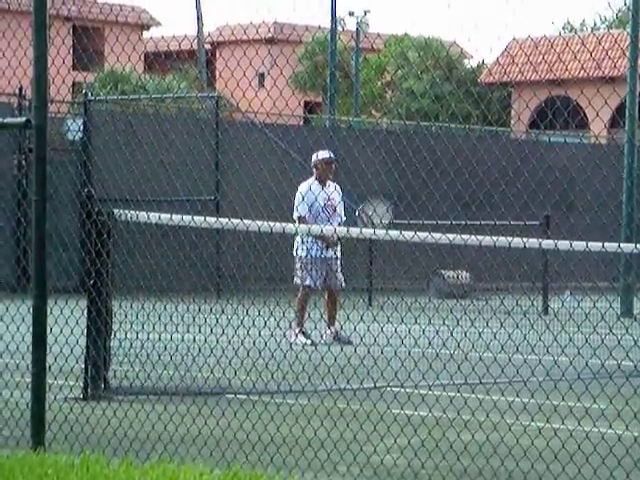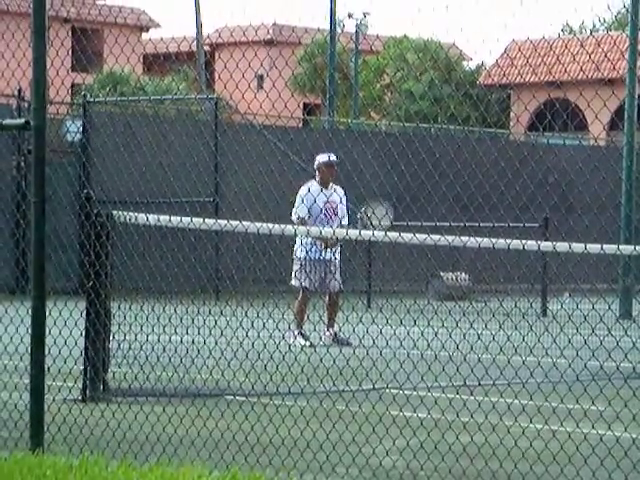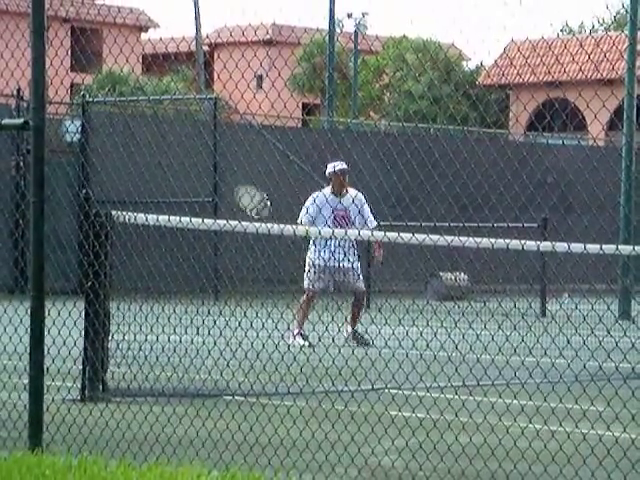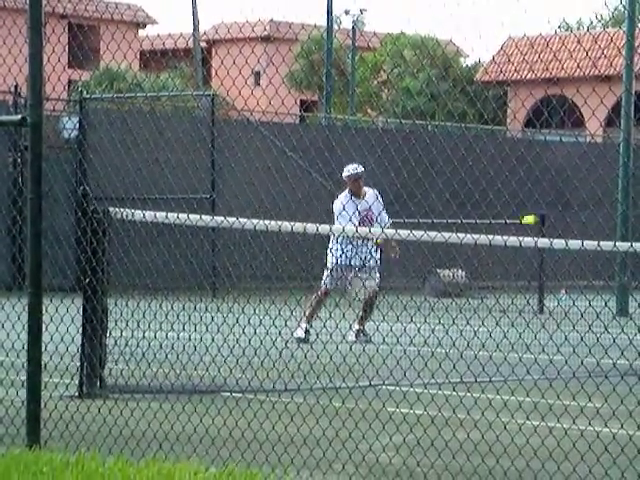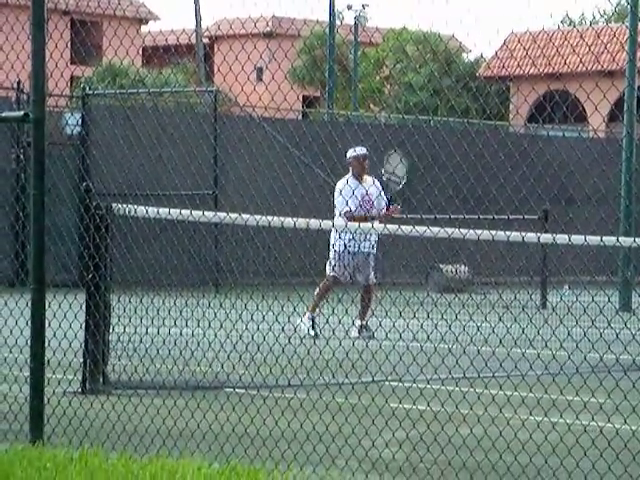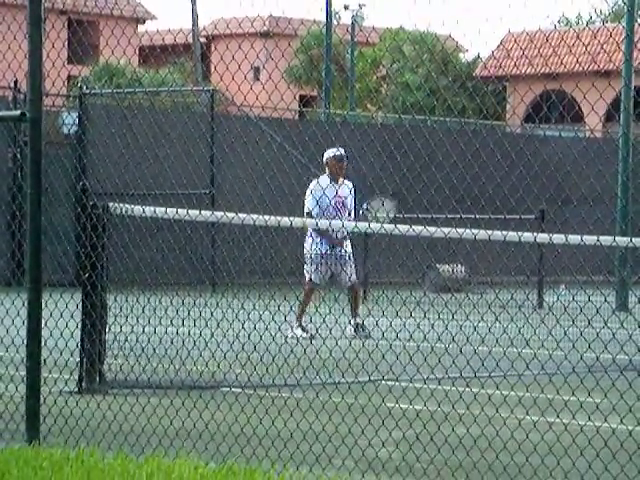
dt=0.4s
person 1, frame 1
left shoulder: (336, 189)
right shoulder: (307, 189)
right elbow: (301, 220)
left wrist: (338, 235)
right wrist: (323, 237)
left hip: (332, 250)
right hip: (310, 249)
left knee: (334, 290)
right knee: (305, 289)
left ankle: (331, 330)
right ankle: (298, 330)
person 1, frame 2
left shoulder: (339, 192)
right shoulder: (308, 191)
left elbow: (342, 223)
right elbow: (300, 221)
right wrist: (322, 239)
left hip: (332, 253)
right hip: (310, 251)
left knee: (334, 293)
right knee: (306, 292)
left ankle: (330, 332)
right ankle: (297, 332)
person 1, frame 3
left shoulder: (356, 198)
right shoulder: (317, 199)
left elbow: (370, 225)
right elbow: (303, 223)
left wrist: (377, 247)
left hip: (348, 256)
right hip: (321, 256)
left knee: (360, 292)
right knee: (311, 292)
left ankle: (352, 329)
right ankle: (297, 332)
person 1, frame 4
left shoulder: (374, 195)
right shoulder: (342, 202)
left elbow: (384, 223)
left wrist: (391, 243)
right wrist: (375, 239)
left hip: (367, 256)
right hip: (342, 254)
left knee: (373, 292)
right knee: (326, 289)
left ankle: (358, 329)
right ankle: (304, 326)
person 1, frame 5
left shoulder: (373, 183)
right shoulder: (344, 185)
left elbow: (384, 210)
right elbow: (350, 216)
left wrist: (390, 211)
right wrist: (375, 217)
left hip: (366, 244)
right hip: (344, 243)
left knee: (368, 285)
right knee: (332, 280)
left ankle: (360, 325)
right ankle: (310, 317)
person 1, frame 6
left shoulder: (348, 186)
right shoulder: (317, 185)
left elbow: (349, 217)
right elbow: (309, 216)
left wrist: (345, 235)
right wrist: (327, 237)
left hip: (342, 246)
right hip: (319, 246)
left knee: (353, 285)
right knee: (311, 284)
left ankle: (355, 323)
right ankle: (297, 324)
